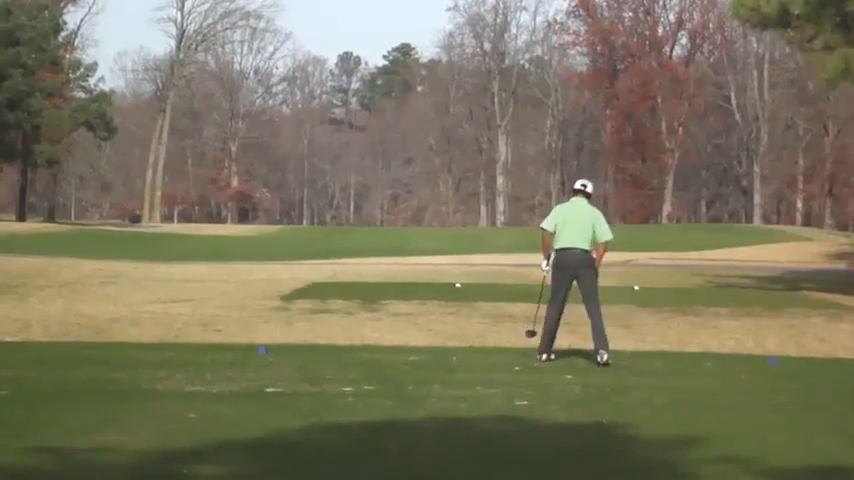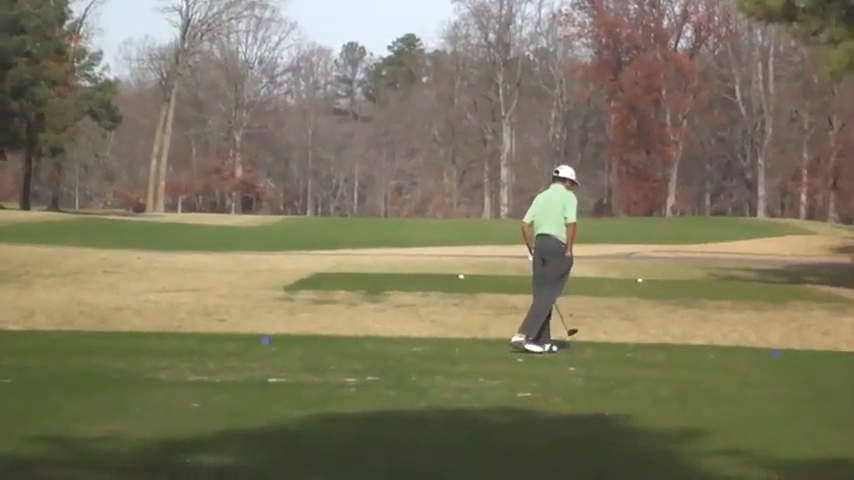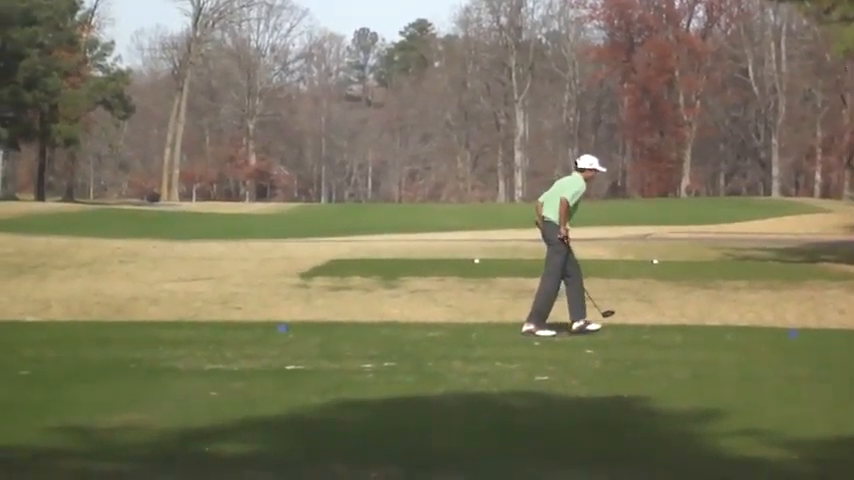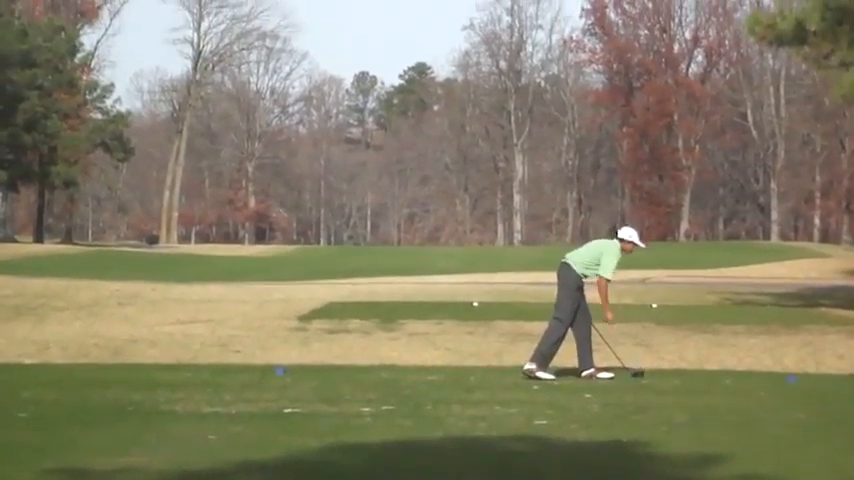
dt=0.5s
person 1, frame 1
left shoulder: (560, 208)
right shoulder: (594, 212)
left elbow: (546, 232)
right elbow: (603, 242)
left wrist: (546, 258)
right wrist: (595, 265)
left hip: (563, 258)
right hip: (584, 259)
left knee: (555, 305)
right knee: (593, 307)
left ankle: (544, 350)
right ankle: (602, 350)
person 1, frame 2
left shoulder: (540, 197)
right shoulder: (568, 196)
left elbow: (526, 224)
right elbow: (571, 223)
left wrist: (531, 249)
right wrist: (569, 248)
left hip: (540, 244)
right hip: (557, 247)
left knee: (542, 293)
right knee: (548, 293)
left ankle: (542, 340)
right ankle: (523, 335)
person 1, frame 3
left shoulder: (564, 180)
right shoulder: (579, 183)
left elbow: (540, 202)
right elbow: (564, 200)
left wrist: (542, 226)
right wrist: (562, 227)
left hip: (548, 227)
right hip: (556, 230)
left knee: (573, 273)
right knee: (551, 278)
left ankle: (578, 320)
right ankle: (533, 323)
person 1, frame 4
left shoulder: (608, 245)
right shoulder: (613, 251)
right elbow: (601, 281)
right wrist: (607, 310)
left hip: (570, 272)
right hip: (571, 275)
left knee: (583, 322)
right knee: (561, 320)
left ankle: (588, 368)
right ankle: (534, 365)
